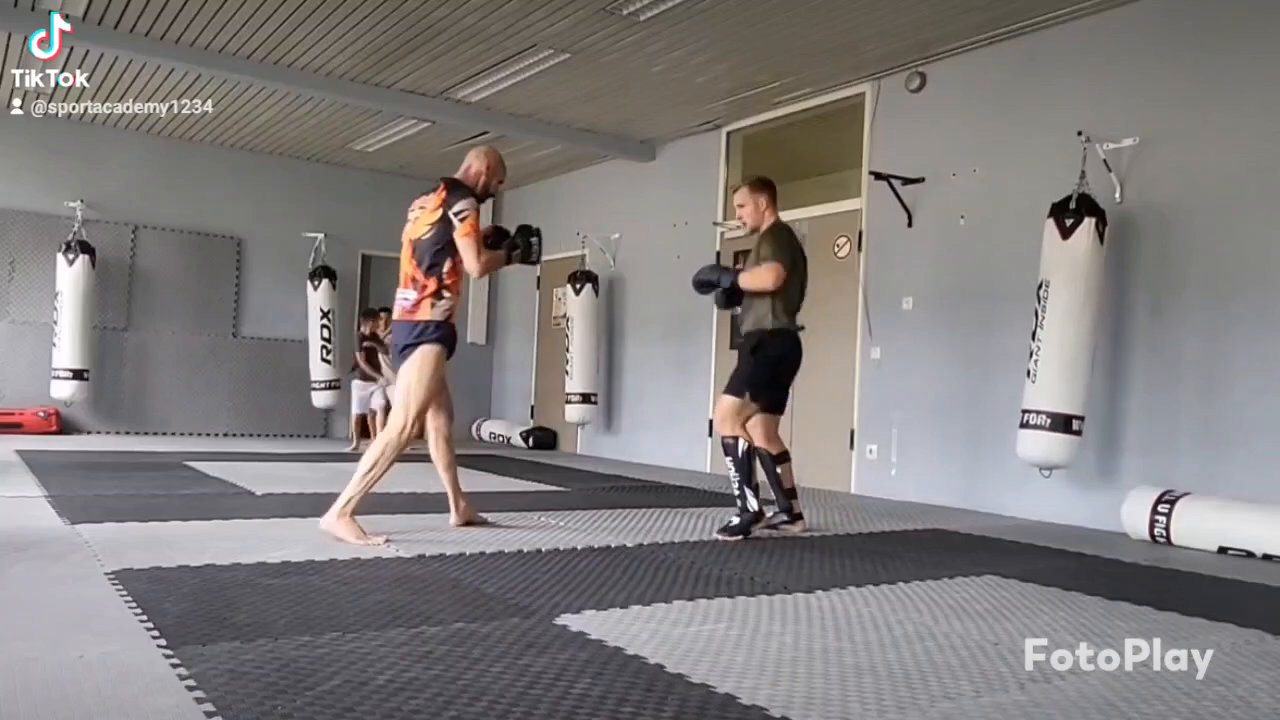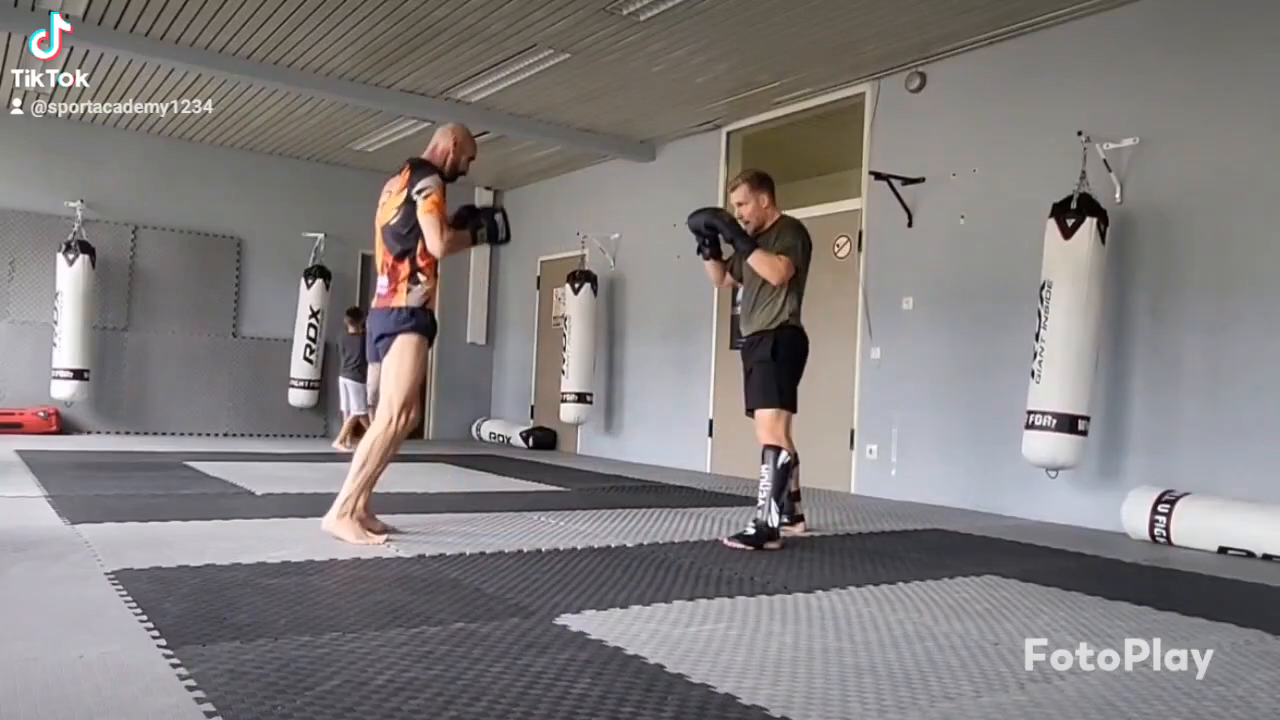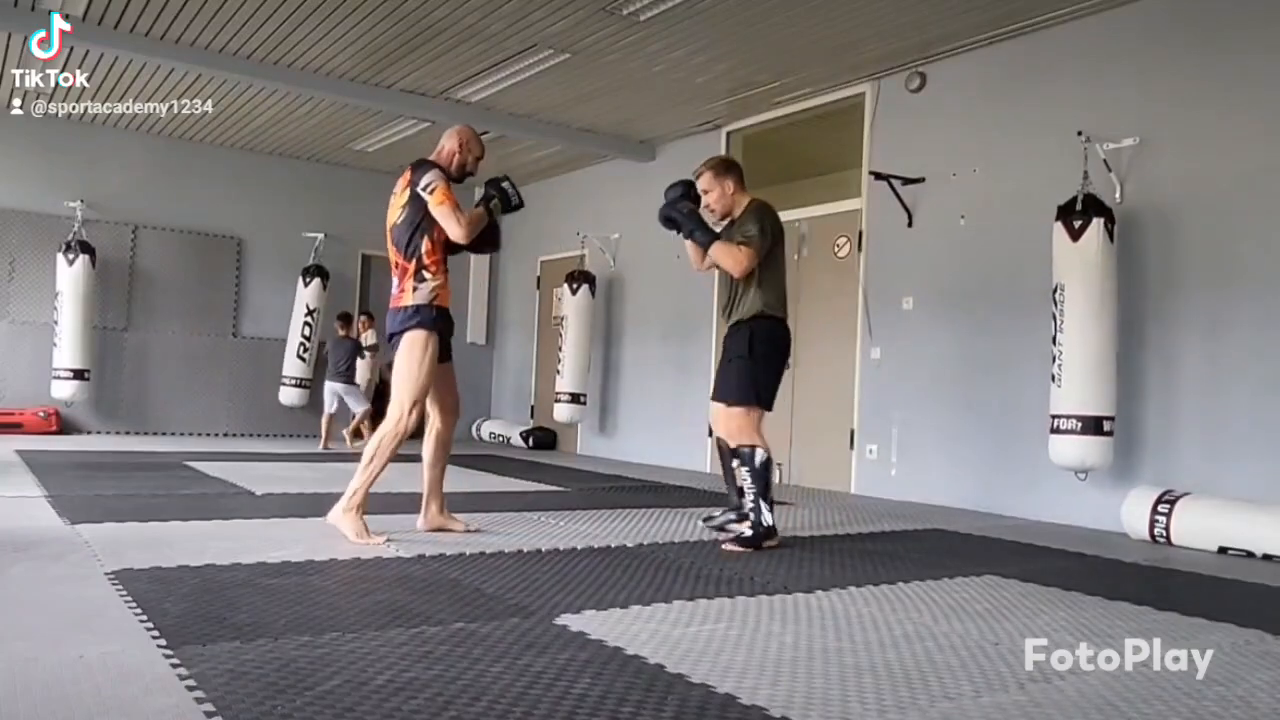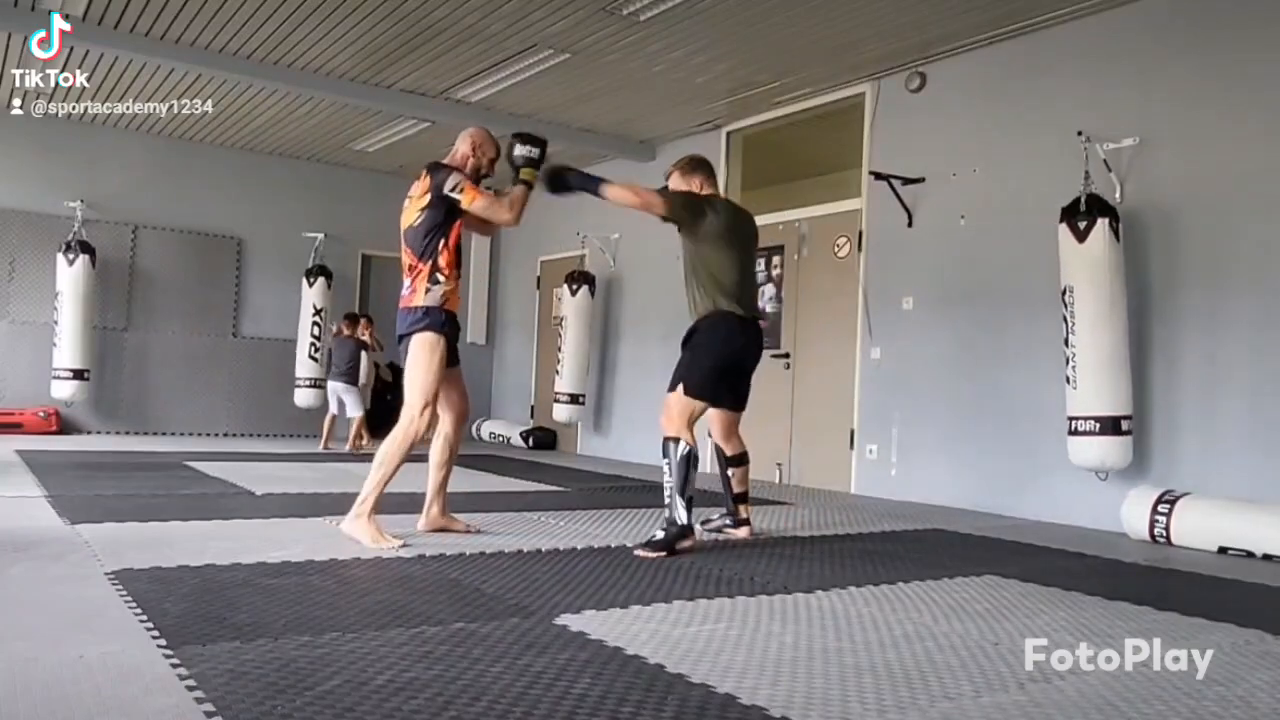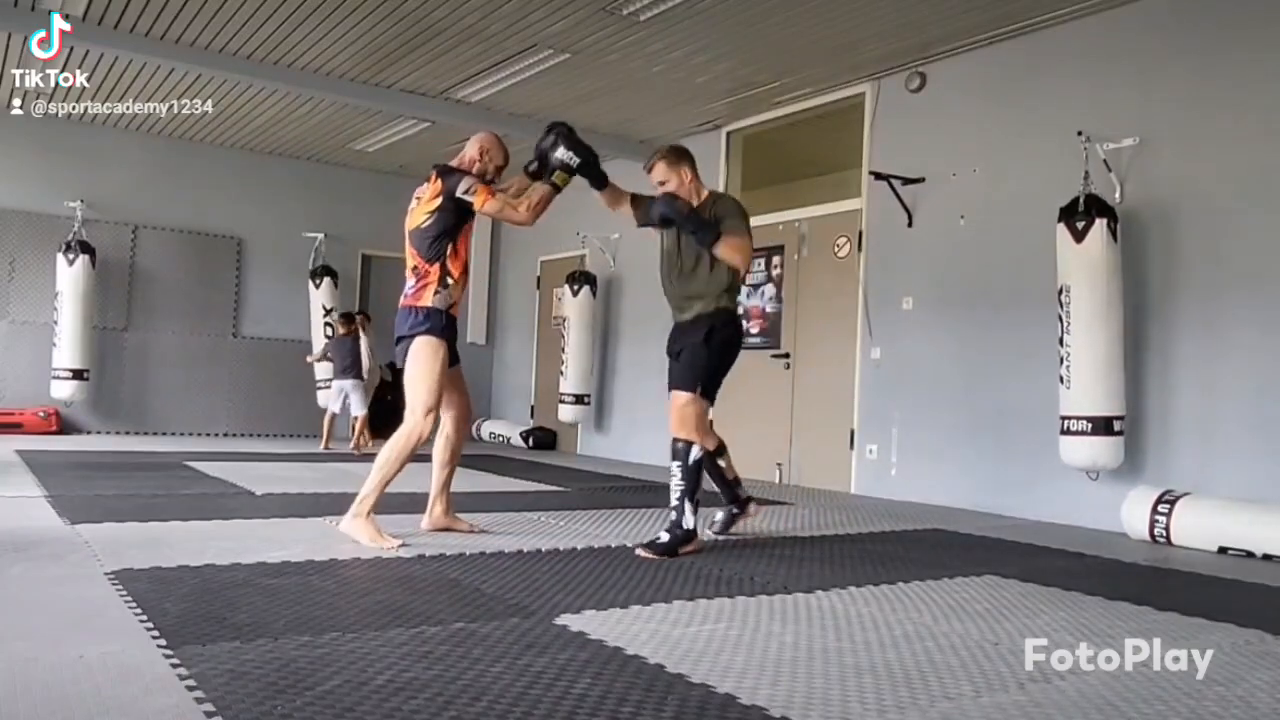
dt=0.4s
person 1, frame 1
left shoulder: (424, 202)
right shoulder: (462, 202)
right elbow: (476, 267)
left wrist: (482, 243)
right wrist: (511, 252)
left hip: (408, 322)
right hip: (428, 325)
left knee: (441, 418)
right knee: (404, 424)
left ankle: (459, 507)
right ankle: (341, 511)
person 1, frame 2
left shoulder: (398, 183)
right shoulder: (428, 180)
right elbow: (438, 245)
left wrist: (457, 227)
right wrist: (476, 231)
left hip: (388, 311)
right hip: (405, 312)
left knee: (406, 415)
right knee: (393, 417)
left ankle: (359, 504)
right ankle: (341, 512)
person 1, frame 3
left shoulder: (416, 184)
right shoulder: (429, 176)
right elbow: (461, 230)
left wrist: (456, 241)
right wrist: (491, 205)
left hip: (426, 312)
right hip: (418, 311)
left knee: (446, 412)
right knee: (404, 415)
left ankle: (432, 510)
right ankle: (349, 506)
person 1, frame 4
left shoulder: (437, 187)
right shoulder: (447, 179)
left elbow: (484, 224)
right elbow: (508, 215)
left wrist: (520, 179)
right wrist: (527, 173)
left hip: (435, 315)
right hip: (426, 313)
left knee: (456, 413)
right knee: (417, 417)
left ankle: (434, 511)
right ankle: (360, 513)
person 1, frame 5
left shoulder: (439, 188)
right shoulder: (456, 183)
left elbow: (504, 197)
right elbow: (523, 214)
left wrist: (538, 167)
right wrist: (559, 175)
left hip: (432, 317)
right hip: (425, 317)
left knee: (458, 414)
right knee: (420, 421)
left ankle: (438, 510)
right ankle: (358, 513)
person 2, frame 1
left shoulder: (775, 238)
right shoulder: (786, 242)
left elbow: (771, 278)
left wrist: (727, 278)
right wrist: (739, 294)
left hip: (770, 344)
right hip: (778, 344)
left knee: (726, 417)
right knee: (760, 430)
left ankle: (749, 509)
right ankle: (790, 512)
person 2, frame 2
left shoulder: (790, 231)
right shoulder: (754, 239)
left elbow: (778, 273)
right elbow: (721, 280)
left wrist: (738, 240)
right wrist: (709, 246)
left hip: (780, 341)
right hip: (756, 342)
left knee: (771, 427)
right knee: (775, 432)
left ankle: (767, 526)
right ankle: (791, 513)
person 2, frame 3
left shoulder: (759, 215)
right shoulder: (735, 225)
left elbow: (739, 264)
right elbow: (701, 262)
left wrist: (697, 227)
right wrist: (688, 227)
left hip: (760, 332)
right hip: (741, 333)
left knee: (742, 426)
right knee: (722, 422)
left ankle: (763, 524)
right ankle: (742, 508)
person 2, frame 4
left shoulder: (702, 208)
right shoulder: (740, 219)
left elbow: (643, 200)
left wrist: (584, 181)
right wrist: (670, 203)
left hip: (719, 331)
right hip: (743, 333)
left knee: (675, 418)
right knee: (724, 428)
left ankle: (677, 527)
right ankle: (739, 515)
person 2, frame 5
left shoulder: (725, 208)
right shoulder: (667, 207)
left elbow: (741, 258)
right elbow: (618, 202)
left wrist: (693, 224)
right wrist: (592, 172)
left hip: (714, 328)
right hip: (686, 329)
left knee: (680, 419)
right knee: (693, 424)
left ankle: (682, 528)
right ankle: (738, 500)
